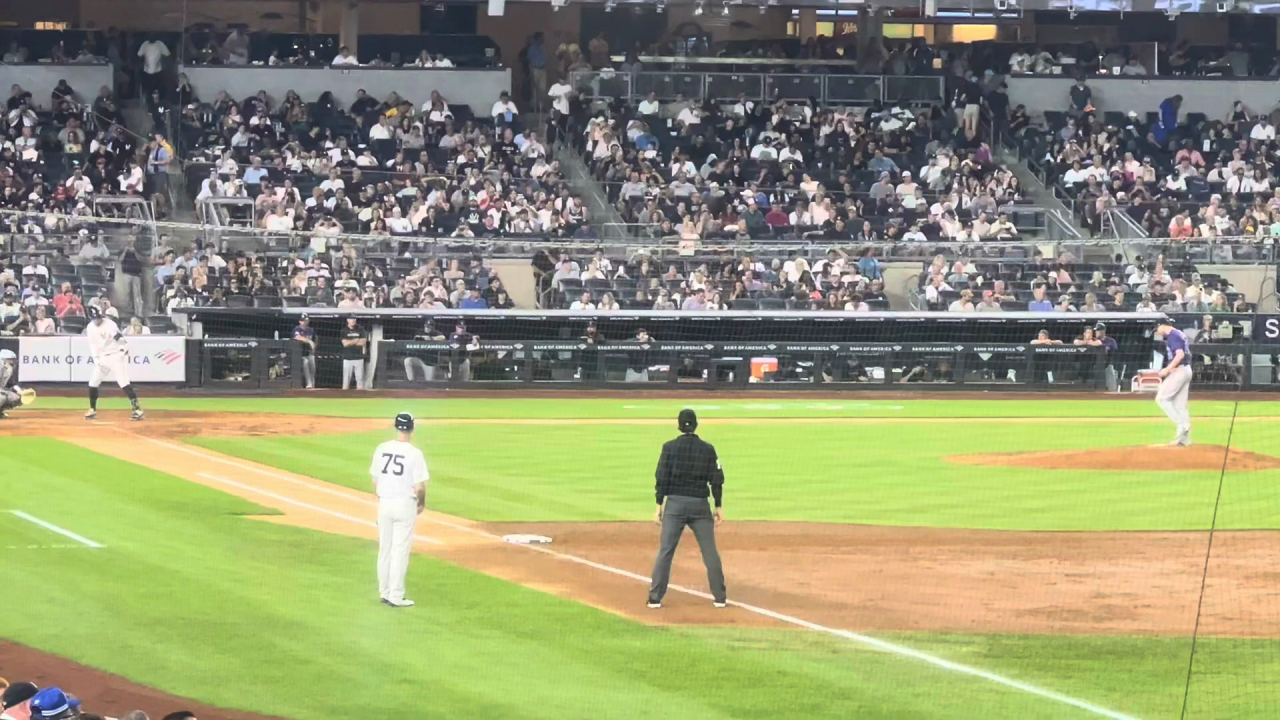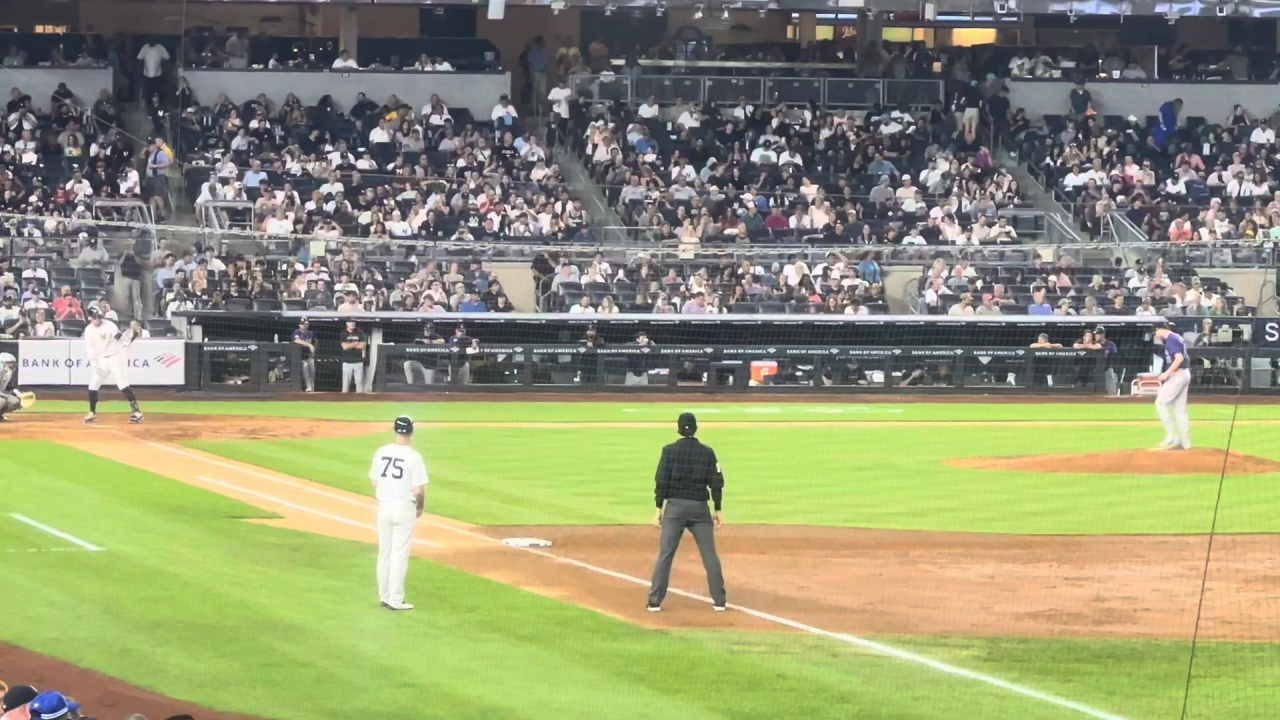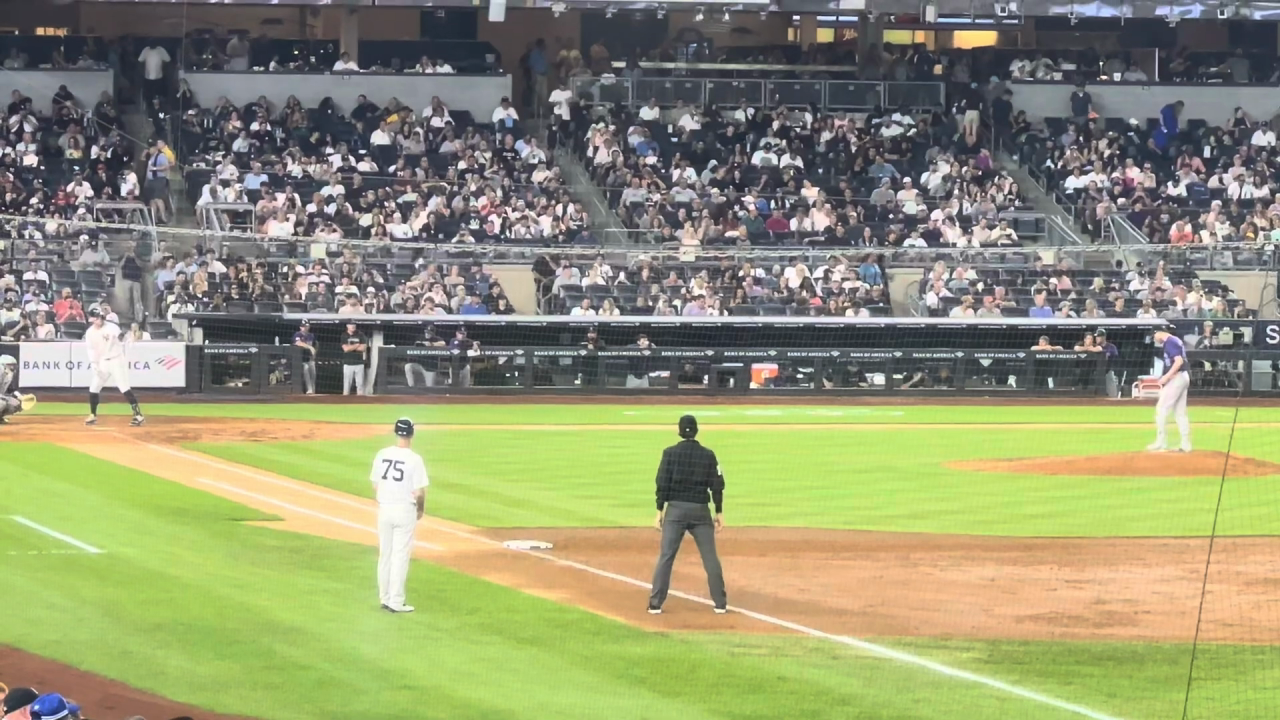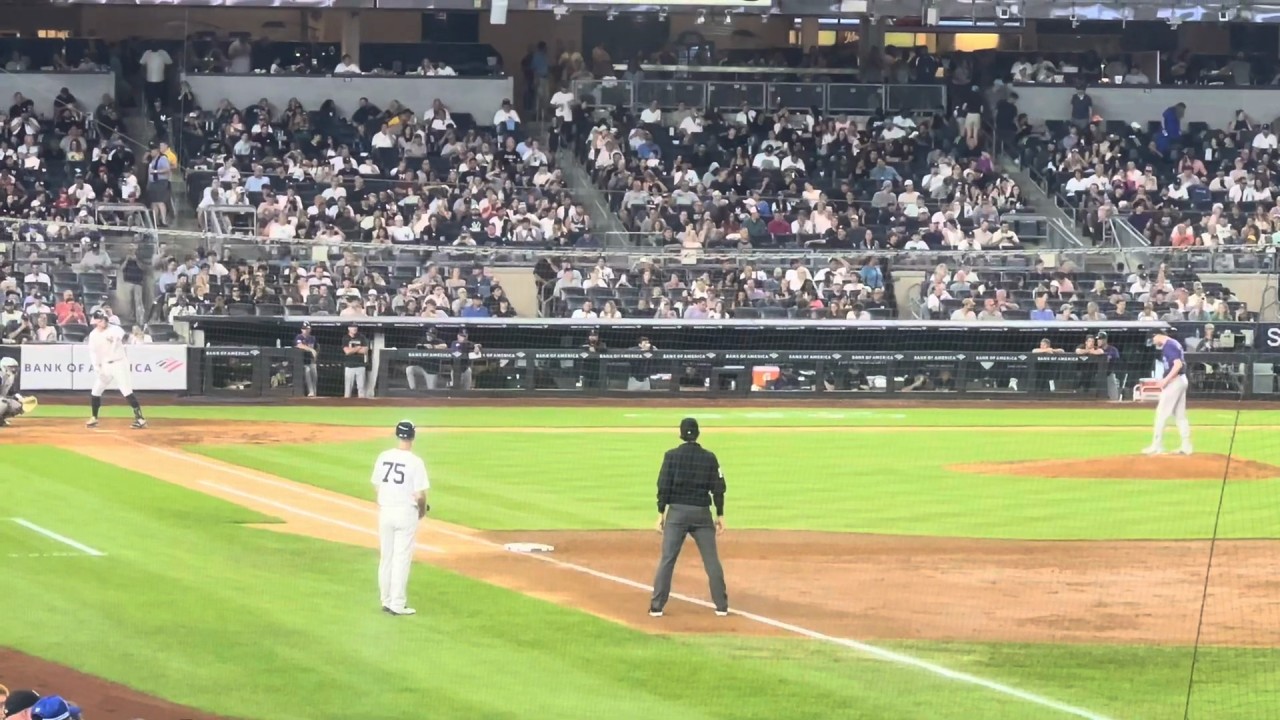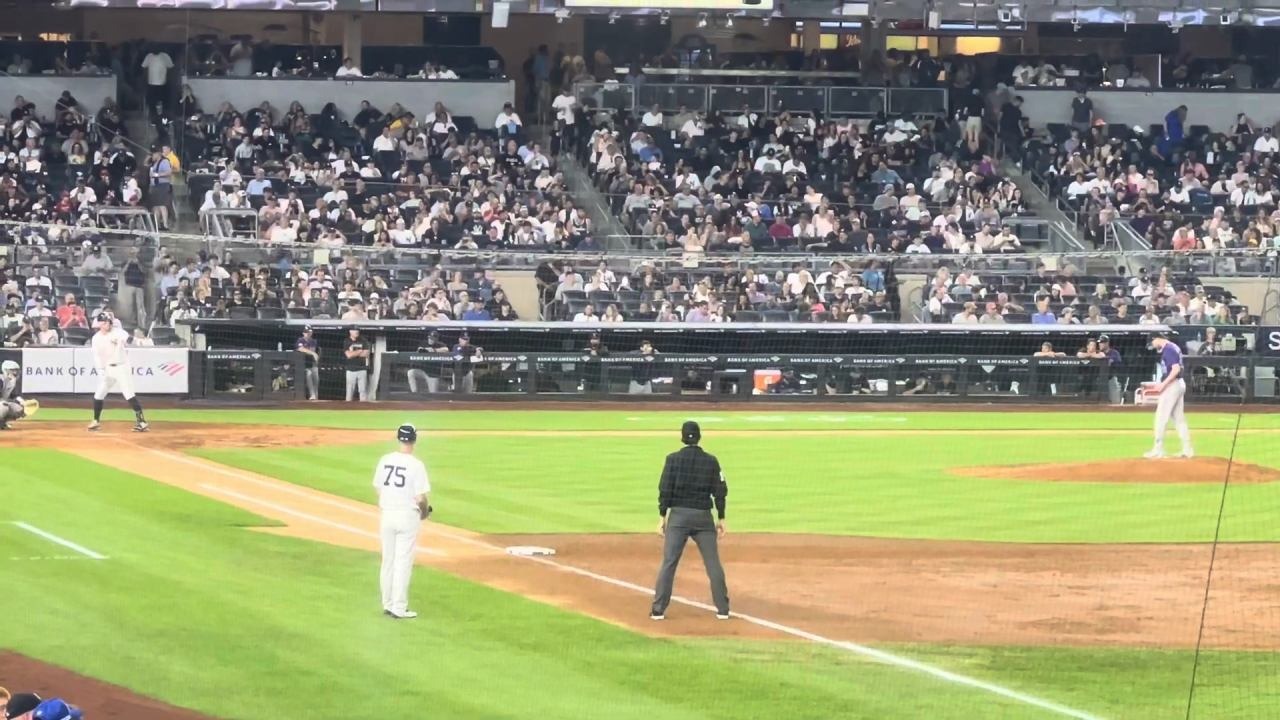
dt=0.1s
person 1, frame 1
left shoulder: (670, 447)
right shoulder: (707, 448)
left elbow: (662, 478)
right elbow: (716, 479)
left wrist: (659, 505)
right wrist: (718, 506)
left hip: (675, 503)
right hip: (700, 504)
left knee: (665, 551)
right knee: (710, 552)
left ankle: (655, 598)
right ankle: (719, 597)
person 1, frame 2
left shoulder: (669, 450)
right shoulder: (707, 452)
left elbow: (661, 482)
right elbow: (716, 483)
left wrist: (659, 508)
right wrist: (717, 510)
left hip: (675, 506)
right hip: (699, 507)
left knee: (665, 554)
right knee: (710, 555)
left ankle: (655, 602)
right ankle: (719, 601)
person 1, frame 3
left shoulder: (670, 453)
right shoulder: (708, 455)
left elbow: (662, 484)
right elbow: (717, 486)
left wrist: (660, 511)
right wrist: (718, 512)
left hip: (675, 509)
right hip: (700, 510)
left knee: (666, 557)
right knee: (710, 557)
left ankle: (655, 604)
right ankle: (720, 603)
person 1, frame 4
left shoulder: (672, 455)
right shoulder: (709, 457)
left elbow: (663, 487)
right elbow: (718, 488)
left wrist: (661, 513)
right wrist: (719, 515)
left hip: (677, 511)
right hip: (701, 513)
left knee: (667, 559)
right knee: (712, 560)
left ankle: (656, 606)
right ankle: (721, 606)
person 1, frame 5
left shoulder: (673, 459)
right shoulder: (711, 461)
left elbow: (665, 490)
right elbow: (719, 492)
left wrist: (663, 517)
right wrist: (721, 518)
left hip: (678, 515)
right hip: (703, 516)
left knee: (668, 563)
right knee: (713, 564)
left ankle: (658, 610)
right ankle: (723, 610)
person 2, frame 1
left shoulder: (381, 449)
right shoulder: (414, 453)
left elbow: (375, 481)
right elbow: (419, 486)
right wrist: (421, 503)
left hip: (384, 503)
right hip: (405, 504)
left knee: (385, 550)
right knee: (400, 551)
left ankle: (384, 593)
right ankle: (396, 596)
person 2, frame 2
left shoulder: (381, 452)
right shoulder: (414, 456)
left elbow: (374, 484)
right elbow: (418, 490)
right wrist: (420, 507)
left hip: (384, 507)
right hip: (404, 508)
left knee: (384, 553)
right knee: (400, 554)
left ankle: (384, 596)
right ankle: (395, 600)
person 2, frame 3
left shoulder: (382, 455)
right shoulder: (414, 459)
left elbow: (375, 486)
right elbow: (419, 492)
right wrist: (421, 509)
left hip: (384, 509)
right hip: (405, 511)
left knee: (385, 555)
right knee: (400, 557)
left ankle: (385, 599)
right ankle: (396, 602)
person 2, frame 4
left shoulder: (383, 457)
right shoulder: (415, 461)
left elbow: (376, 489)
right elbow: (420, 495)
right wrist: (422, 510)
left hip: (385, 512)
right hip: (406, 513)
left knee: (386, 558)
right knee: (402, 559)
left ankle: (386, 601)
right ankle: (397, 605)
person 2, frame 5
left shoulder: (384, 461)
right shoulder: (416, 465)
left elbow: (379, 491)
right elbow: (420, 498)
right wrist: (425, 512)
left hip: (387, 515)
right hip: (407, 516)
left knee: (388, 561)
right knee: (403, 562)
left ankle: (387, 604)
right ankle: (399, 608)
